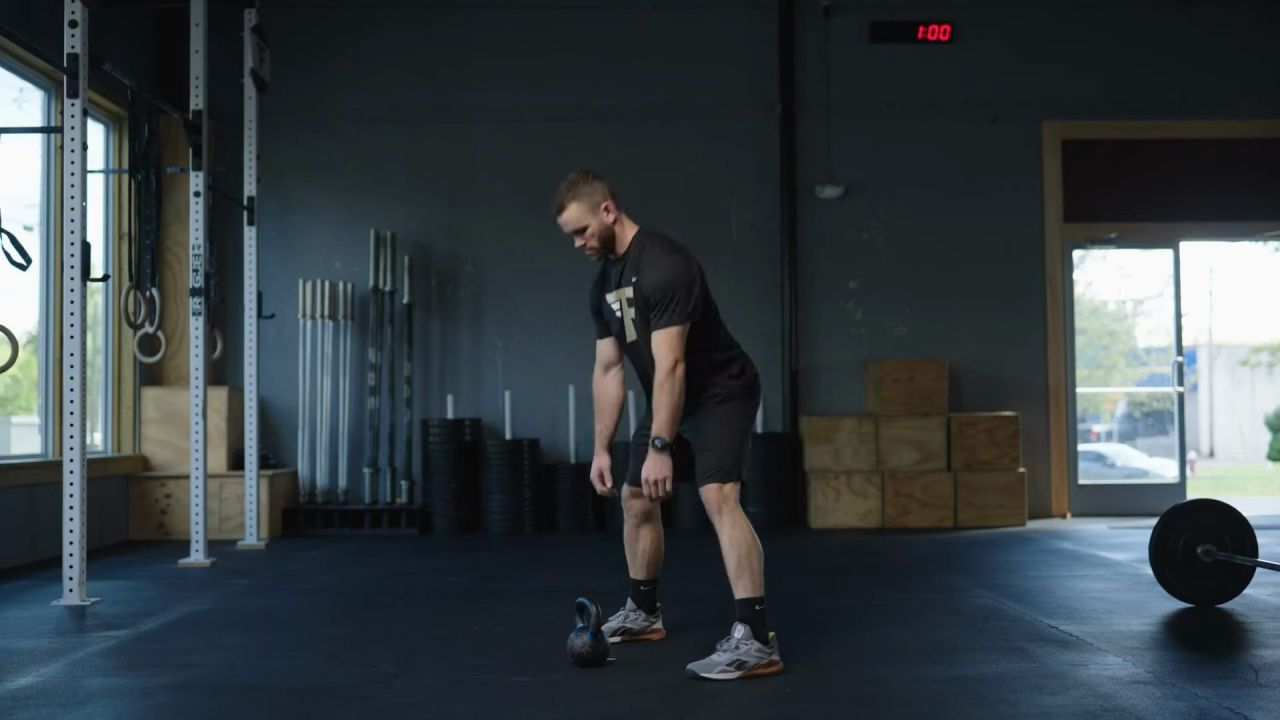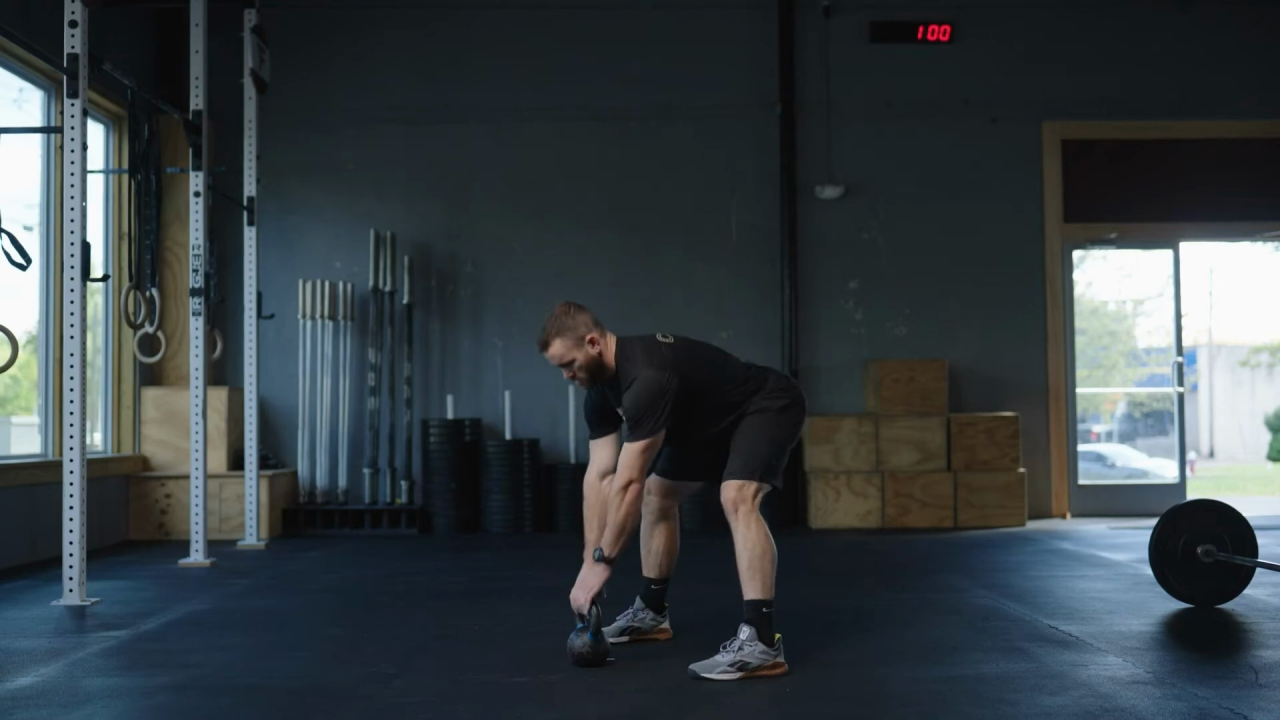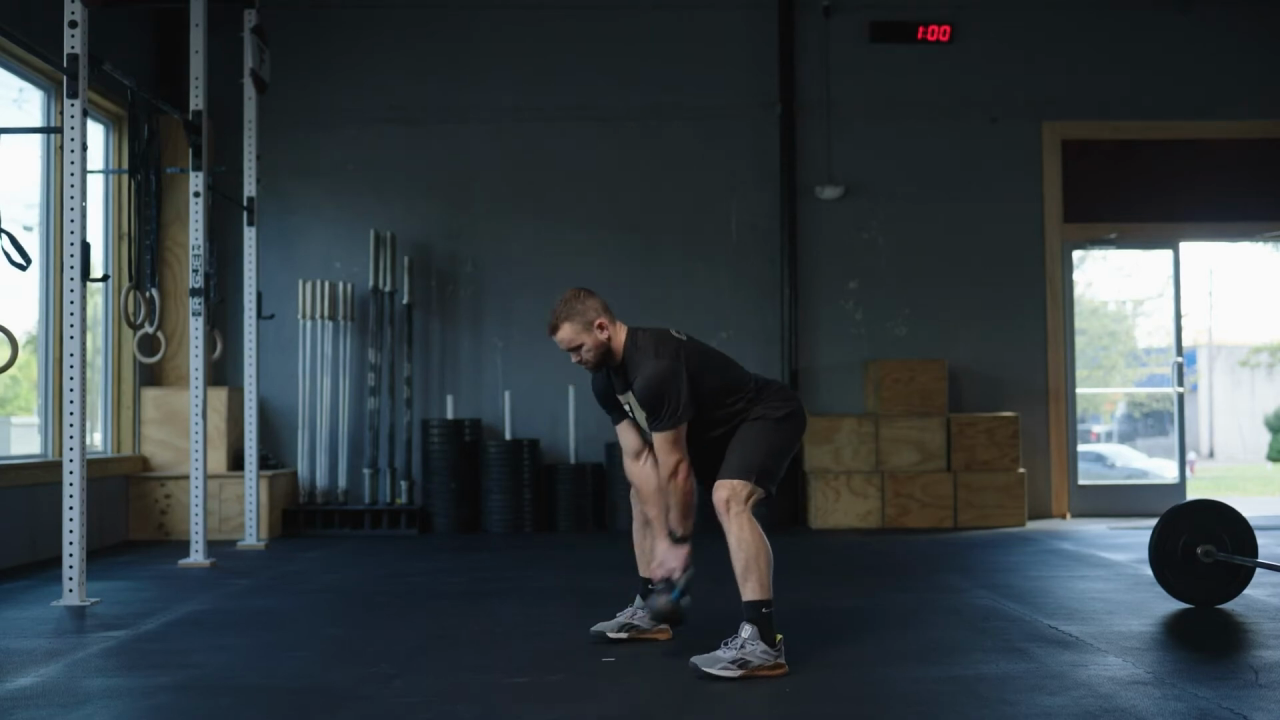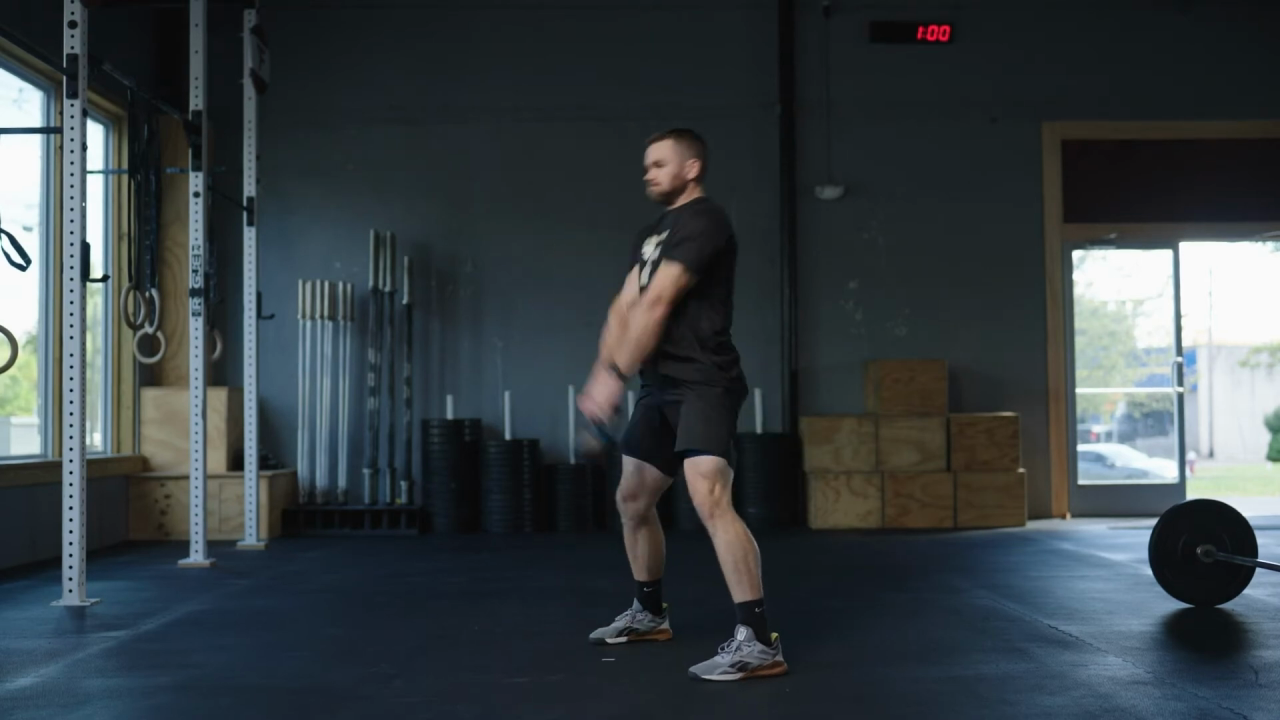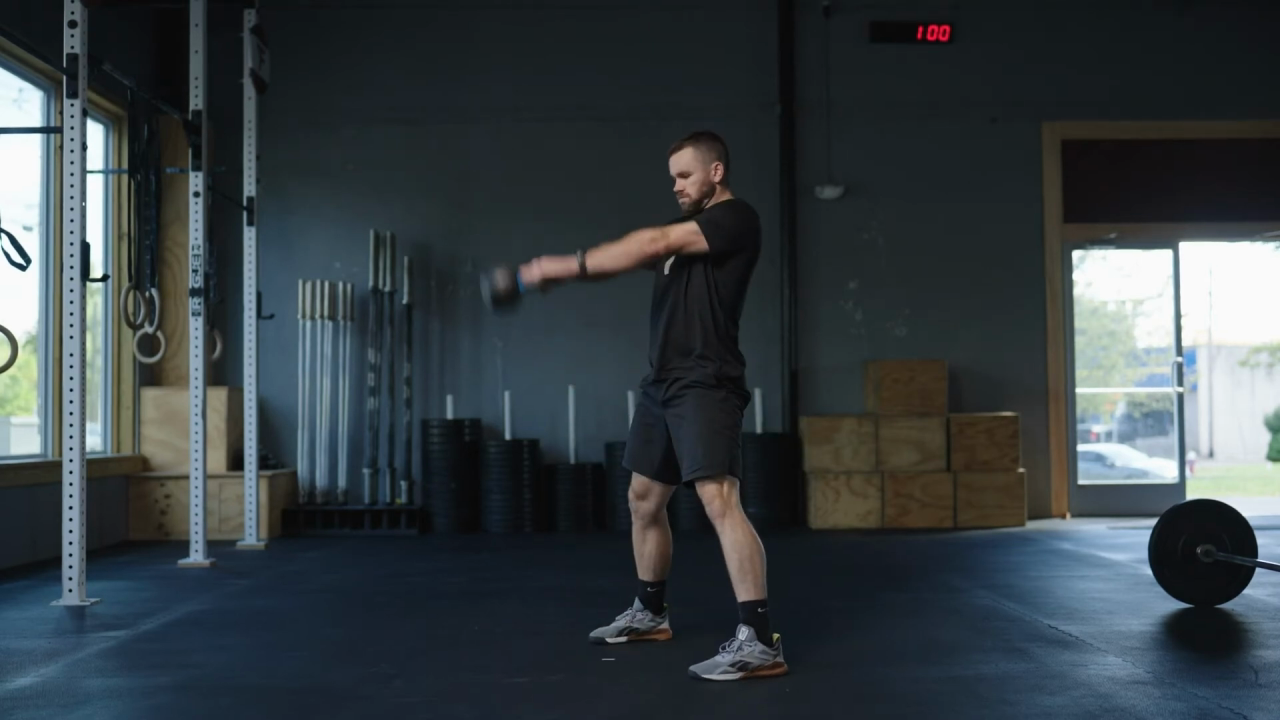
dt=0.7s
person 1, frame 1
left shoulder: (663, 265)
right shoulder: (605, 281)
left elbow: (670, 364)
right elbow: (607, 369)
left wrist: (659, 448)
right wrist: (601, 448)
left hip: (721, 393)
right hip: (671, 402)
left knee: (718, 499)
right knee: (636, 499)
left ankle: (755, 639)
right ankle: (643, 611)
person 1, frame 2
left shoulder: (648, 377)
right shoulder: (600, 389)
left elbow: (627, 483)
right elbow: (599, 476)
left wrist: (601, 562)
right wrist: (587, 560)
left hip: (769, 404)
left knee: (736, 497)
right knee: (657, 495)
left ankle: (761, 642)
right ankle: (652, 612)
person 1, frame 3
left shoulder: (655, 368)
right shoulder: (606, 378)
left elbow: (674, 466)
right elbow: (638, 460)
left wrist: (679, 541)
right wrist: (662, 537)
left hip: (769, 415)
left knee: (728, 498)
right knee: (643, 494)
left ankle: (761, 642)
right ankle: (650, 611)
person 1, frame 4
left shoulder: (702, 223)
right shoulder: (653, 230)
left elbow: (656, 307)
right elbow: (626, 304)
left wrist: (616, 377)
right wrist: (603, 370)
left hip: (704, 384)
right hip: (659, 386)
left knee: (707, 499)
right knee: (632, 499)
left ankle: (759, 641)
right ankle: (649, 613)
person 1, frame 5
left shoulder: (736, 218)
right shoulder: (680, 228)
left elbow: (652, 243)
right elbow: (637, 250)
left wrist: (570, 264)
right wrist: (564, 265)
left hip: (706, 384)
right hip: (661, 384)
left knee: (718, 502)
right knee: (644, 501)
left ankle: (759, 641)
right ankle: (650, 612)
